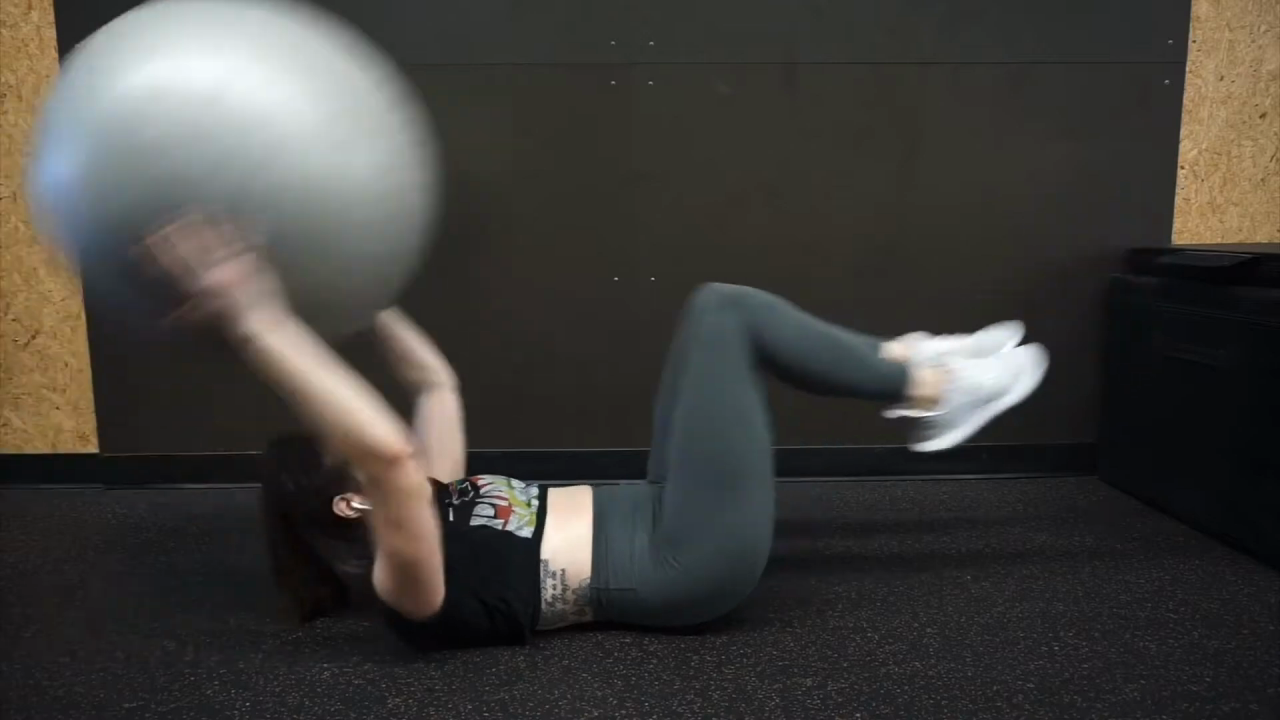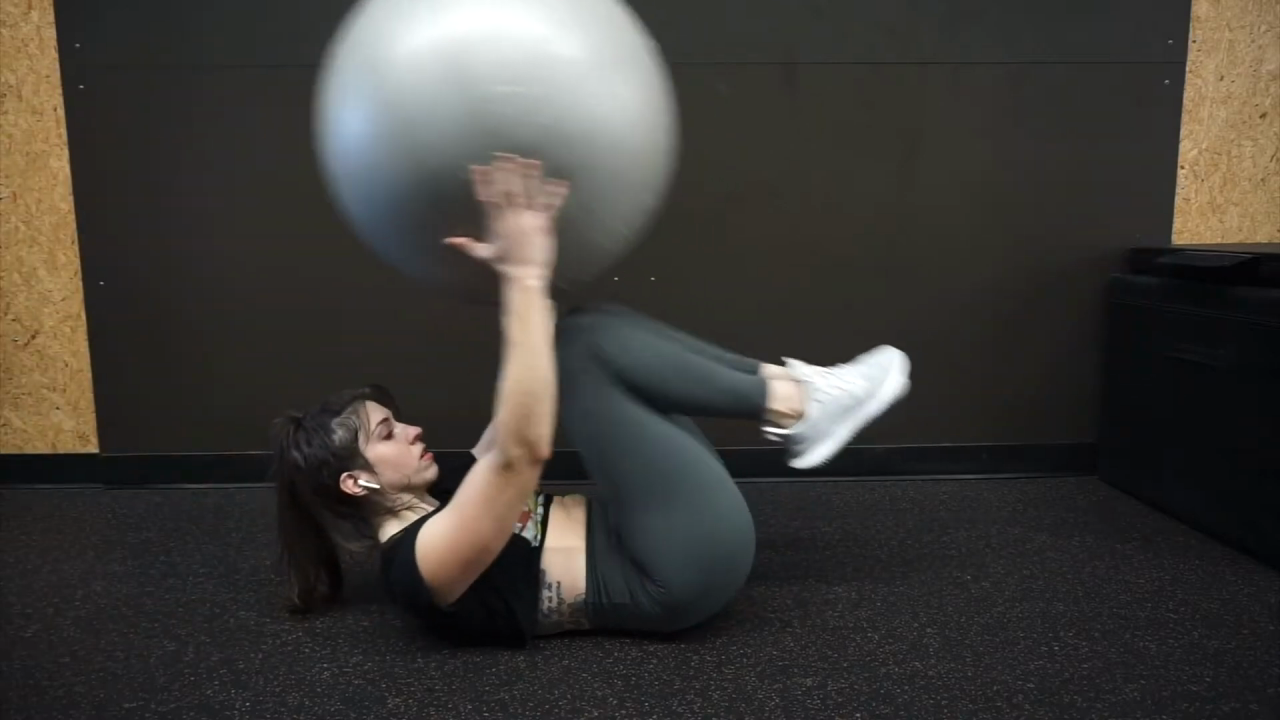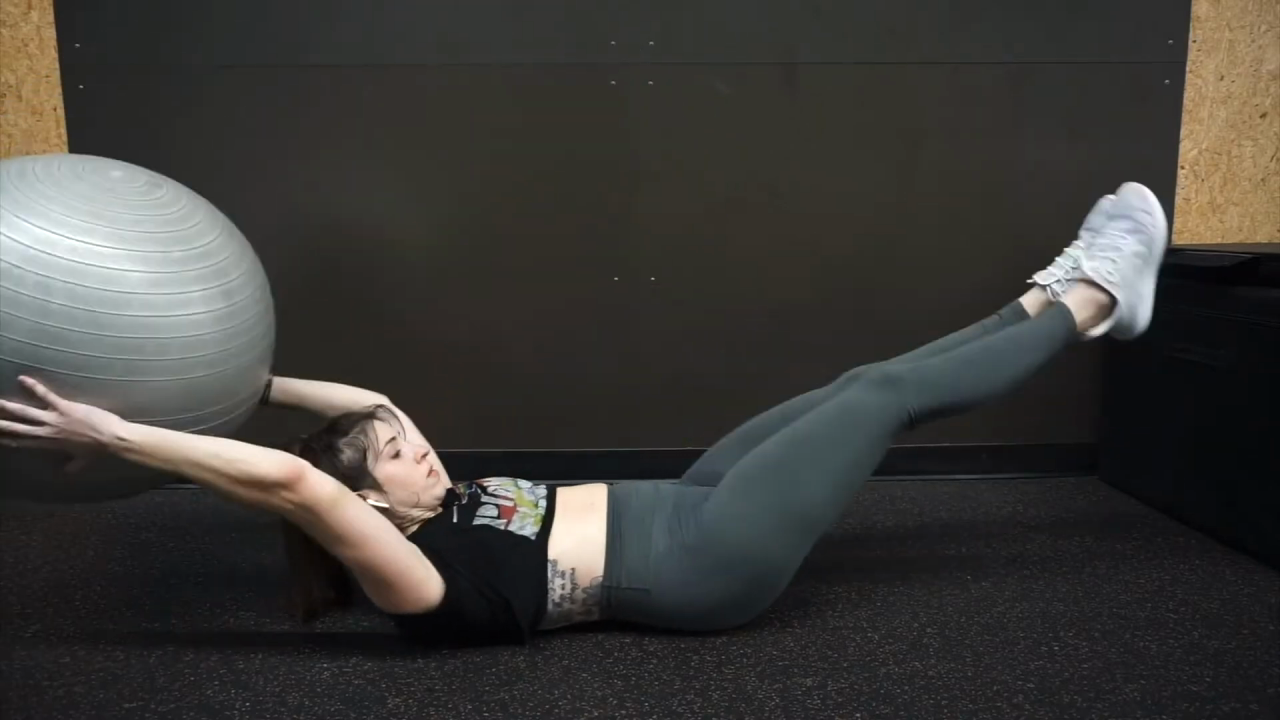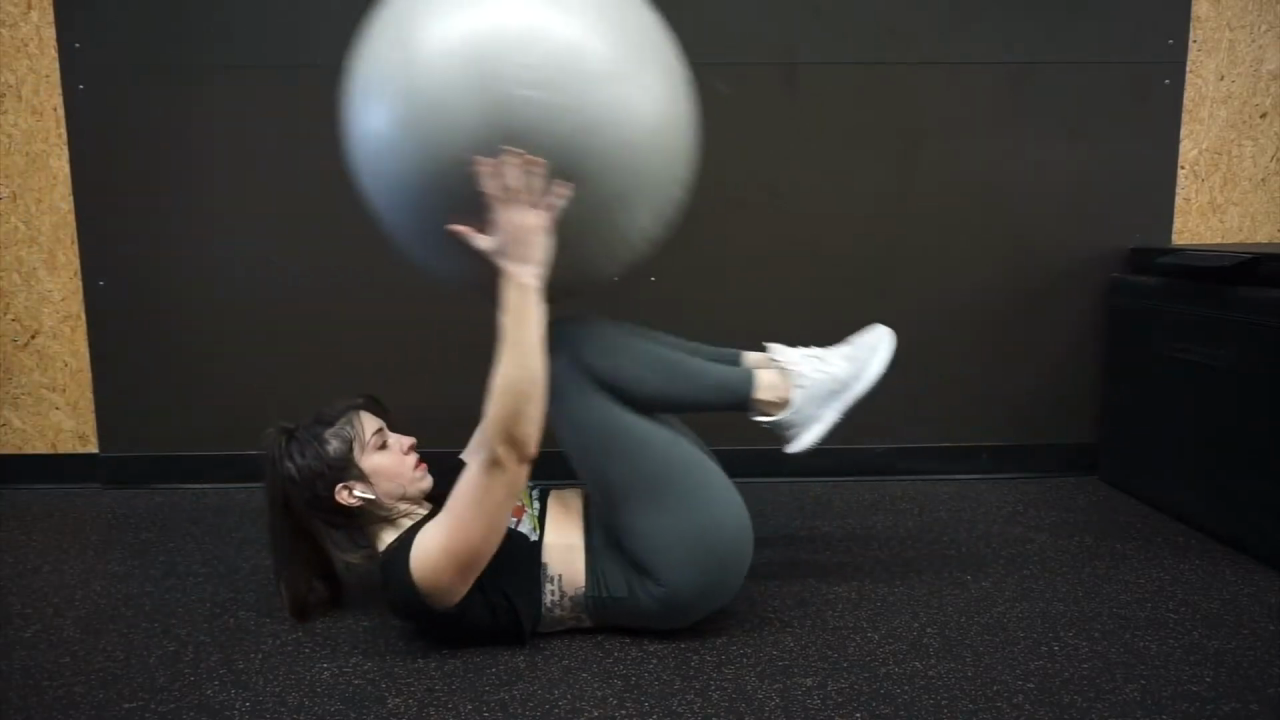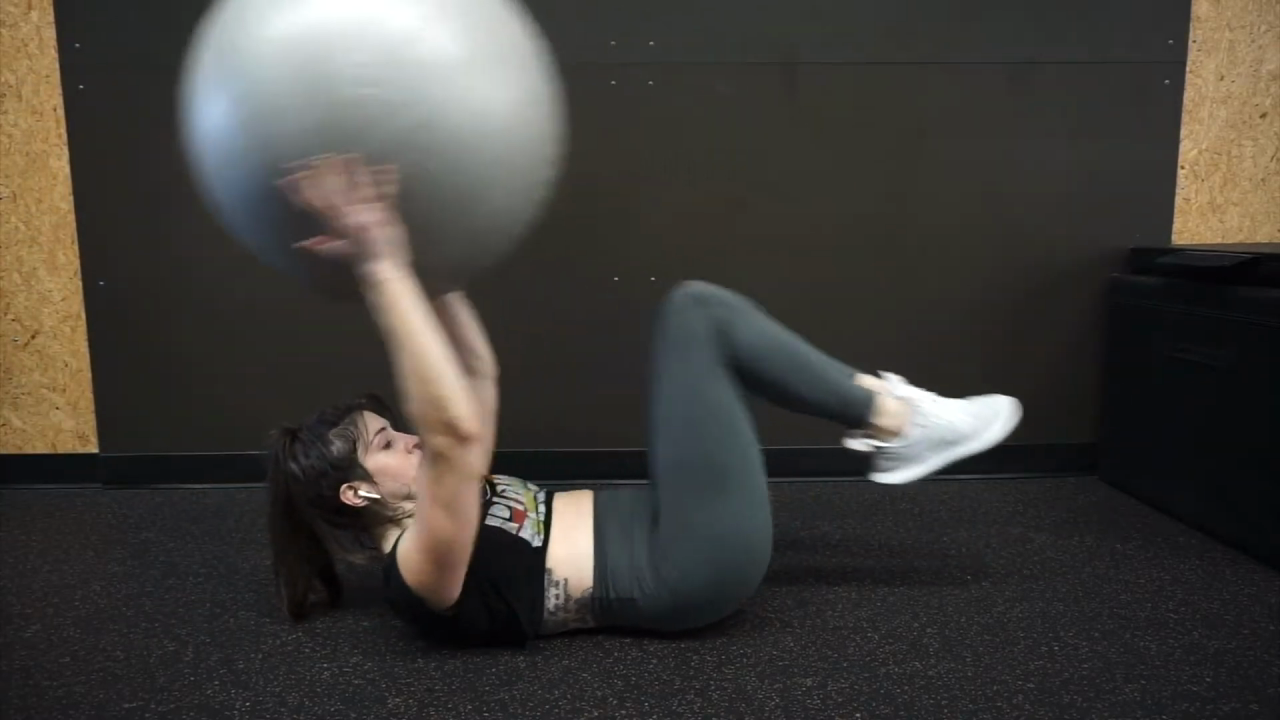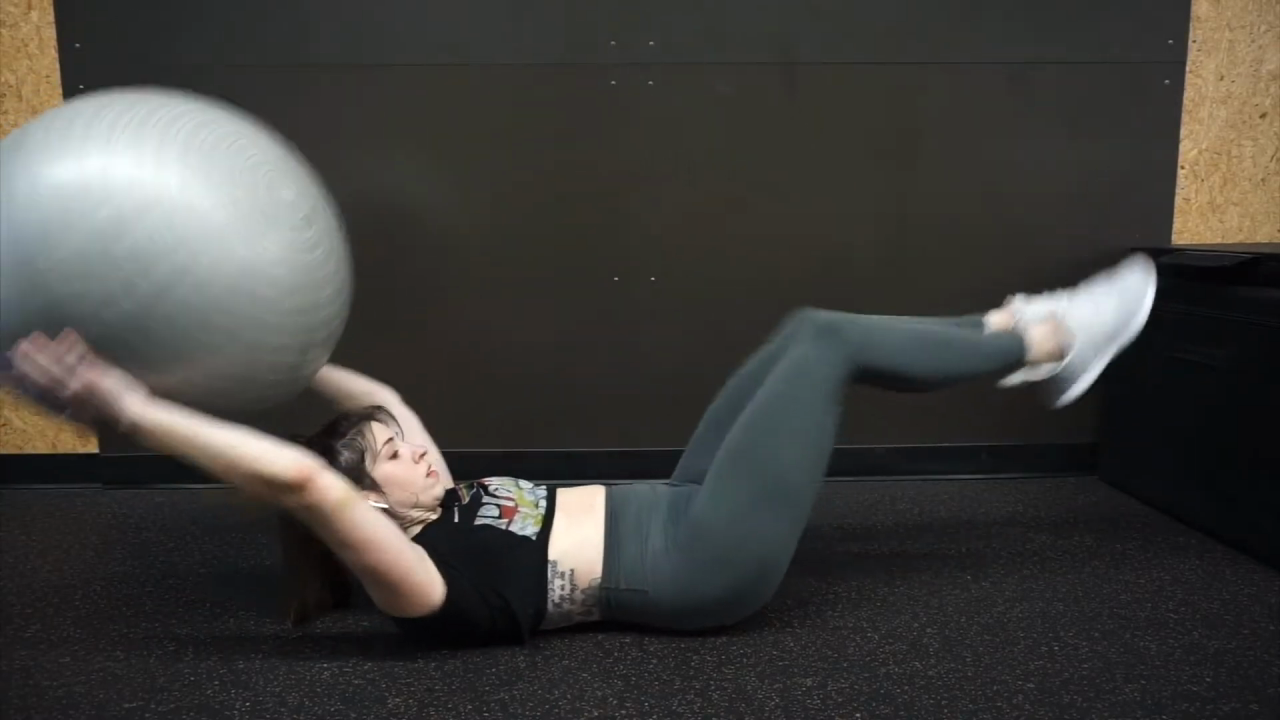
dt=0.7s
person 1, frame 1
left shoulder: (432, 508)
right shoulder: (406, 588)
left elbow: (434, 380)
right elbow: (384, 447)
right wrist: (254, 321)
left hip: (655, 529)
right hip: (695, 569)
left knee: (719, 326)
right knee: (722, 308)
left ankle: (913, 366)
right ankle: (930, 393)
person 1, frame 2
left shoulder: (437, 503)
right shoulder: (426, 561)
right elbow: (526, 446)
left wrist: (525, 276)
right wrist: (526, 276)
left hip: (684, 542)
right hip: (692, 561)
left knee: (574, 354)
right knee: (582, 341)
left ankle: (789, 389)
right ankle: (792, 402)
person 1, frame 3
left shoulder: (442, 517)
right shoulder: (420, 589)
left elbow: (373, 403)
right elbow: (292, 480)
left wrist: (251, 382)
right wrist: (117, 434)
left hip: (687, 516)
right hip: (708, 565)
left knee: (870, 386)
right knee: (879, 395)
left ankle: (1064, 298)
right ankle: (1091, 300)
person 1, frame 4
left shoulder: (425, 514)
right shoulder: (422, 571)
right elbow: (511, 443)
left wrist: (520, 268)
right wrist: (521, 274)
left hip: (678, 543)
right hip: (692, 553)
left knee: (560, 354)
right knee: (565, 351)
left ankle: (777, 378)
right ankle: (778, 392)
person 1, frame 5
left shoulder: (446, 506)
right shoulder: (426, 575)
left elbow: (478, 369)
right elbow: (451, 433)
left wrist: (416, 267)
right wrist: (386, 266)
left hip: (683, 537)
right hip: (697, 566)
left knee: (692, 314)
right knee: (693, 312)
left ankle: (879, 405)
right ankle: (891, 422)
person 1, frame 6
left shoulder: (443, 519)
right shoulder: (426, 590)
left elbow: (383, 400)
right elbow: (301, 478)
right wrist: (132, 406)
left hip: (681, 517)
right hip: (709, 564)
left knee: (811, 331)
right knee: (820, 338)
left ankle: (1026, 331)
right ankle: (1049, 341)
